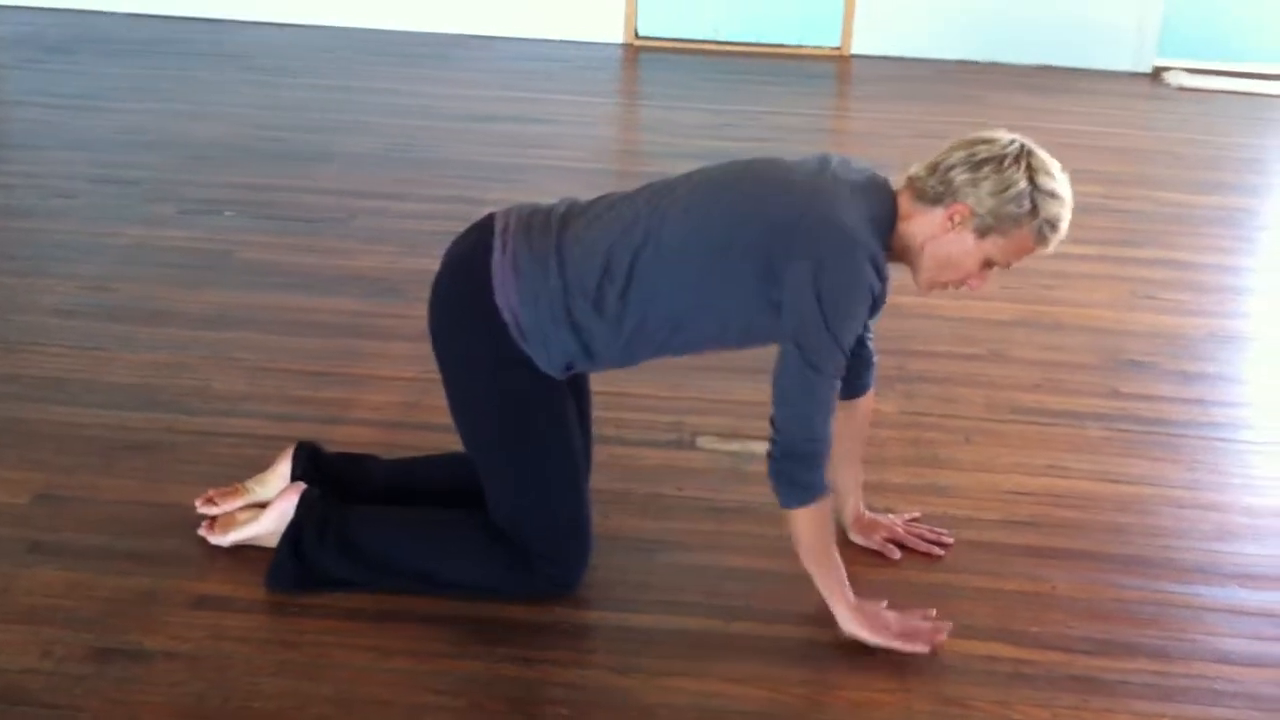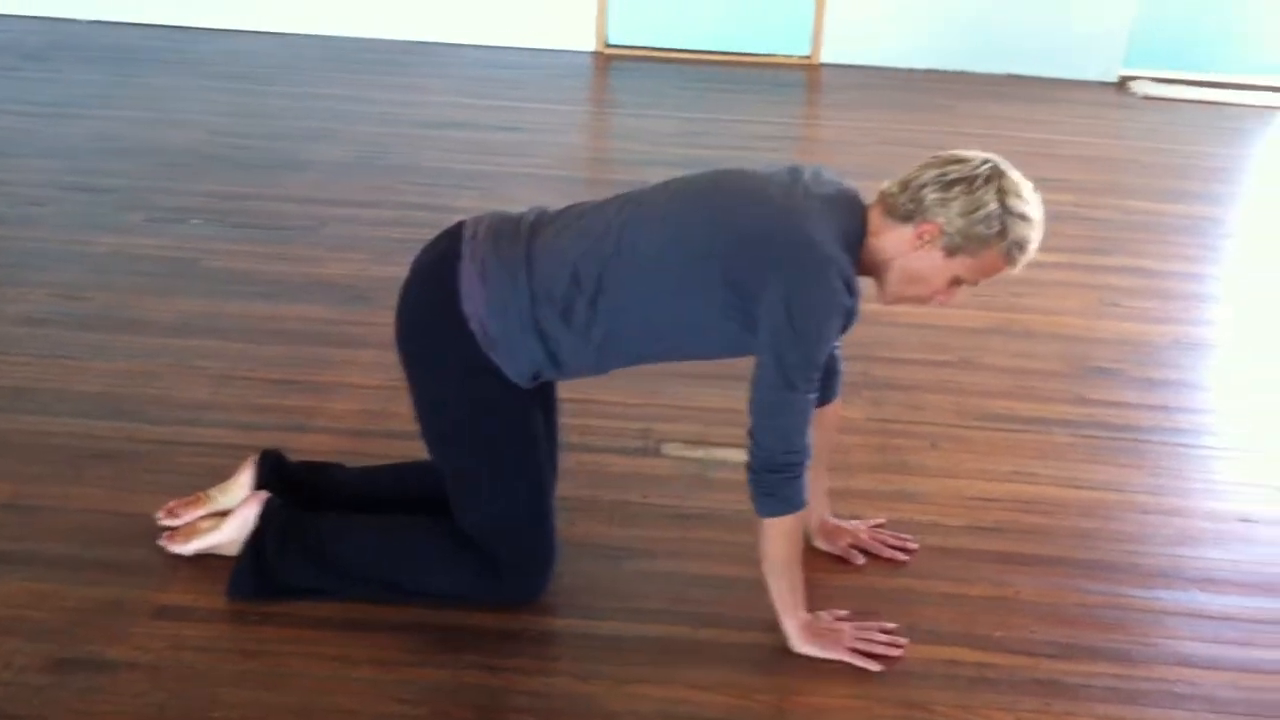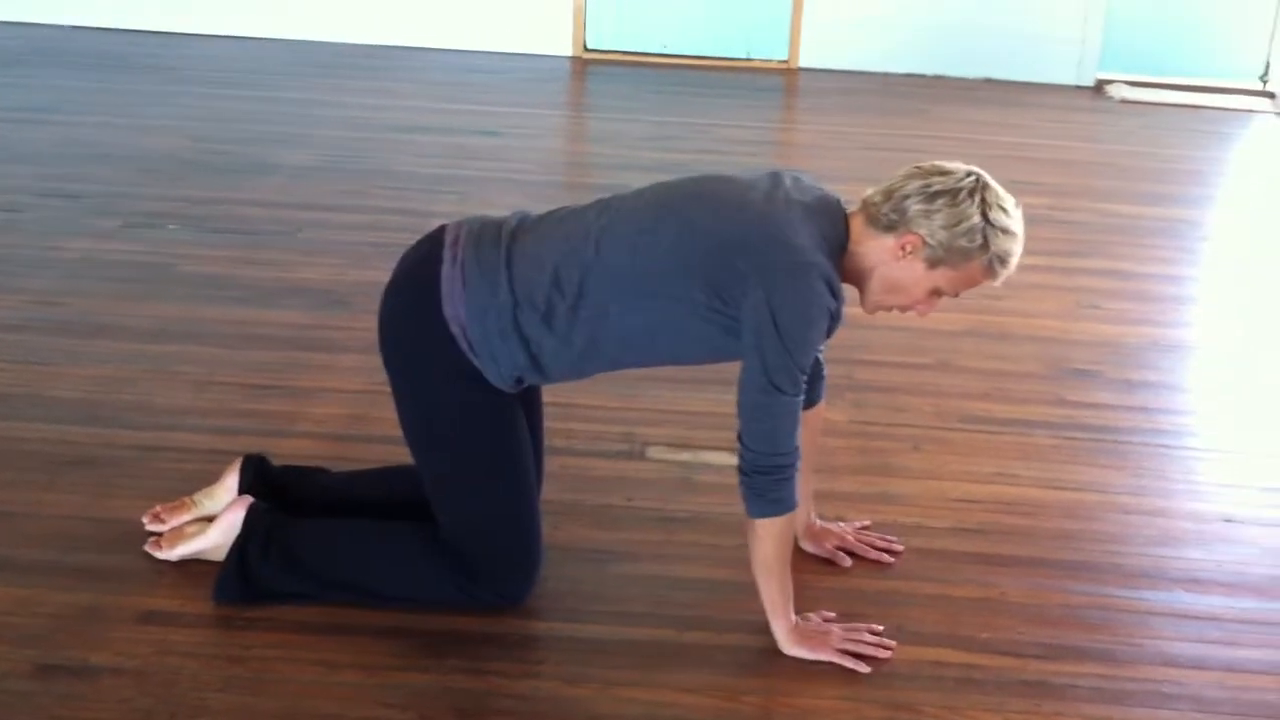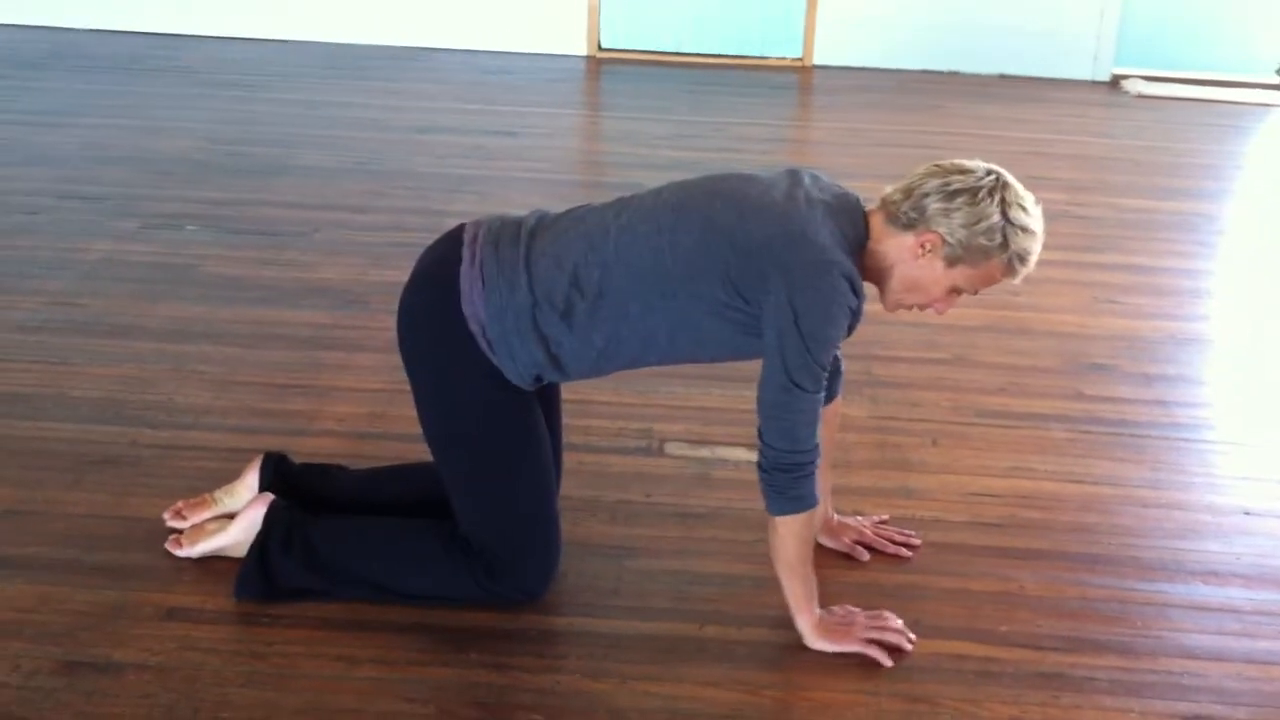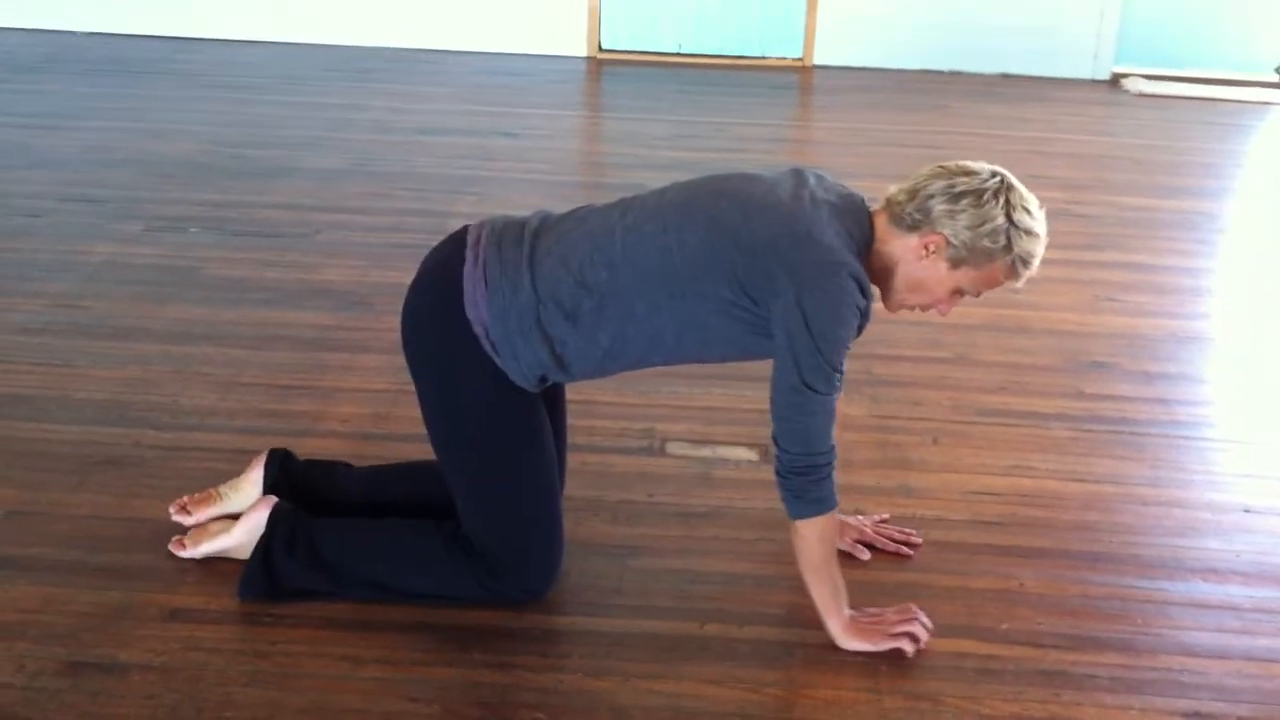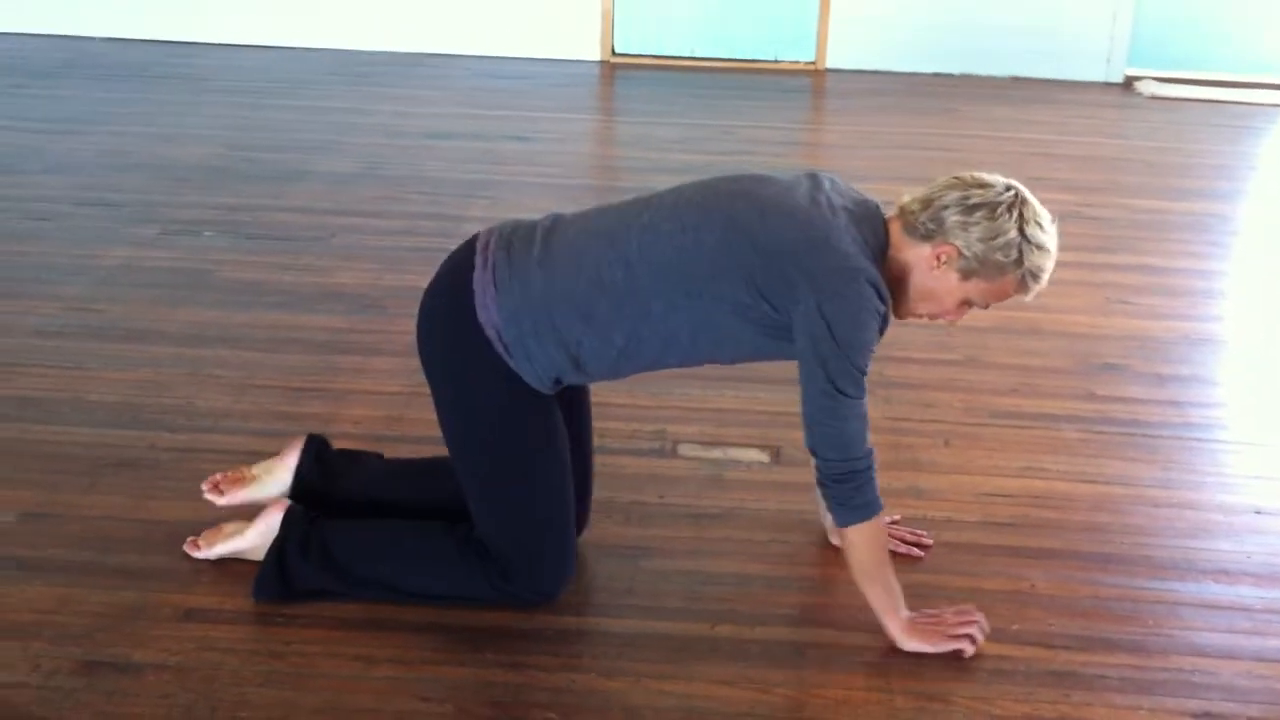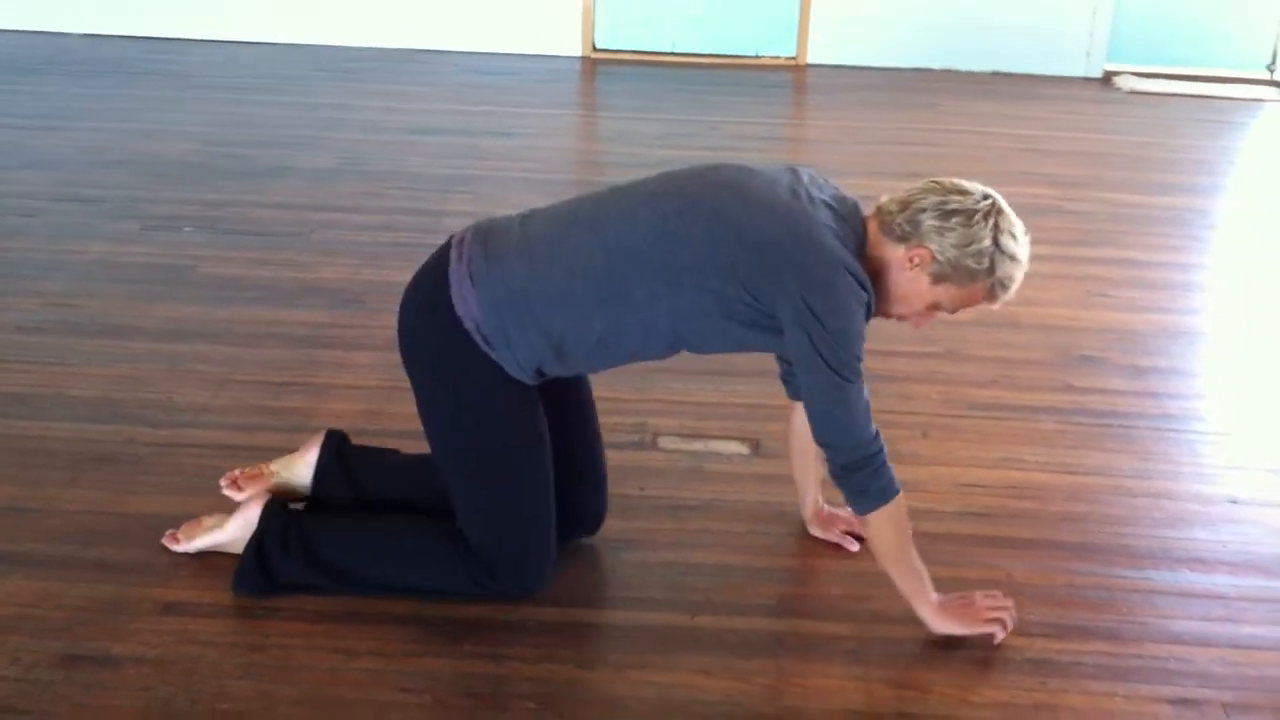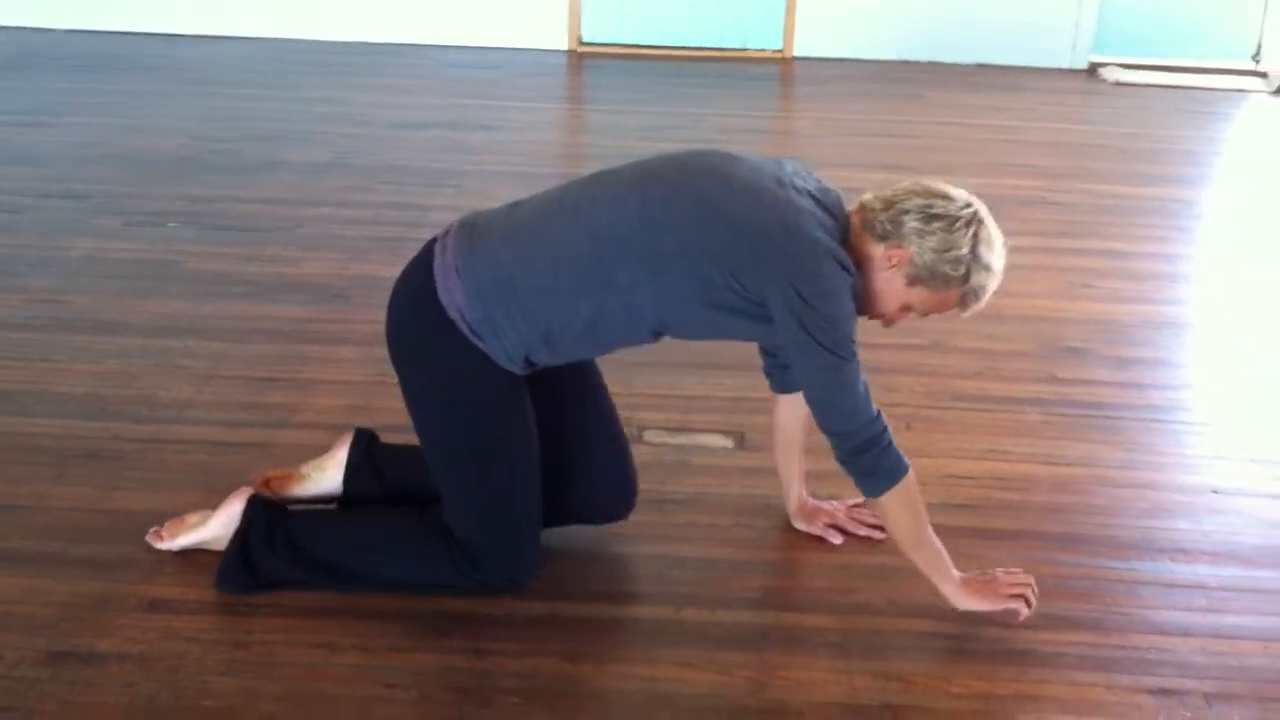
dt=0.2s
person 1, frame 1
left shoulder: (861, 204)
right shoulder: (843, 256)
left elbow: (851, 366)
right elbow: (796, 452)
left wrist: (856, 512)
right wrist: (843, 606)
left hip: (522, 284)
right hip: (497, 312)
left knee: (539, 488)
right knee: (548, 560)
left ankle: (312, 474)
right ankle: (304, 527)
person 1, frame 2
left shoulder: (831, 211)
right shoulder: (817, 270)
left elbow: (818, 376)
right elbow: (775, 460)
left wrist: (822, 519)
right wrist: (796, 623)
left hip: (493, 289)
right hip: (466, 319)
left knee: (506, 494)
right knee: (513, 567)
left ankle: (276, 482)
right ankle: (266, 534)
person 1, frame 3
left shoulder: (815, 217)
right shoulder: (799, 275)
left elbow: (802, 379)
right elbow: (767, 459)
left wrist: (808, 522)
right wrist: (785, 625)
left hip: (475, 292)
right hip: (446, 323)
left knee: (489, 498)
right knee: (498, 571)
left ankle: (260, 487)
right ankle: (251, 539)
person 1, frame 4
left shoulder: (833, 216)
right shoulder: (820, 274)
left elbow: (820, 375)
right elbow: (787, 457)
left wrist: (825, 516)
right wrist: (810, 620)
left hip: (495, 291)
right hip: (465, 322)
left knee: (509, 494)
right knee: (516, 567)
left ankle: (279, 484)
right ankle: (270, 538)
person 1, frame 5
left shoulder: (836, 216)
right shoulder: (829, 277)
left elbow: (820, 378)
right elbow: (803, 461)
left wrist: (829, 518)
right wrist: (840, 621)
left hip: (499, 293)
right hip: (469, 324)
left knee: (513, 496)
right knee: (517, 569)
left ankle: (282, 482)
right ankle: (273, 539)
person 1, frame 6
left shoulder: (851, 221)
right shoulder: (846, 283)
left elbow: (835, 398)
right elbow: (843, 465)
left wrist: (851, 522)
right wrist: (901, 625)
left hip: (516, 298)
right hip: (483, 329)
left knee: (553, 510)
right knee: (530, 570)
left ankle: (312, 473)
right ankle: (288, 541)
person 1, frame 7
left shoulder: (827, 218)
right shoulder: (827, 279)
left elbow: (803, 374)
right elbow: (859, 458)
left wrist: (816, 509)
right wrist: (932, 607)
left hip: (503, 300)
right hip: (466, 328)
left knee: (575, 513)
right knee: (511, 566)
left ankle: (327, 469)
right ankle: (269, 537)
person 1, frame 8
left shoulder: (808, 212)
right shoulder: (811, 267)
left elbow: (787, 364)
right elbow: (866, 444)
left wrist: (797, 500)
right wrist: (955, 584)
left hip: (500, 299)
right hip: (454, 321)
left knee: (601, 496)
right knee: (496, 559)
left ankle: (358, 470)
right ankle: (252, 532)
